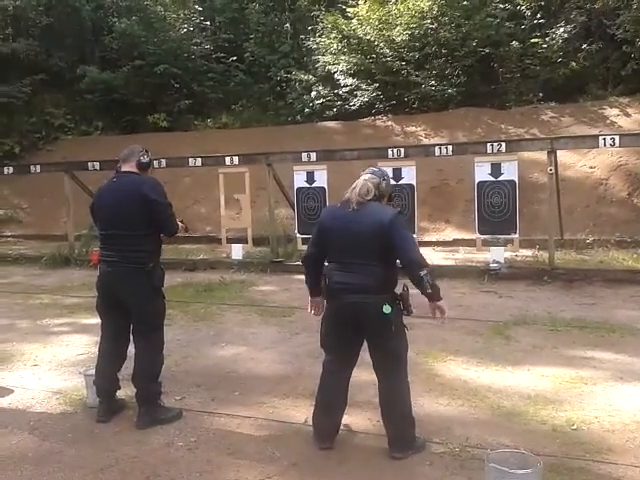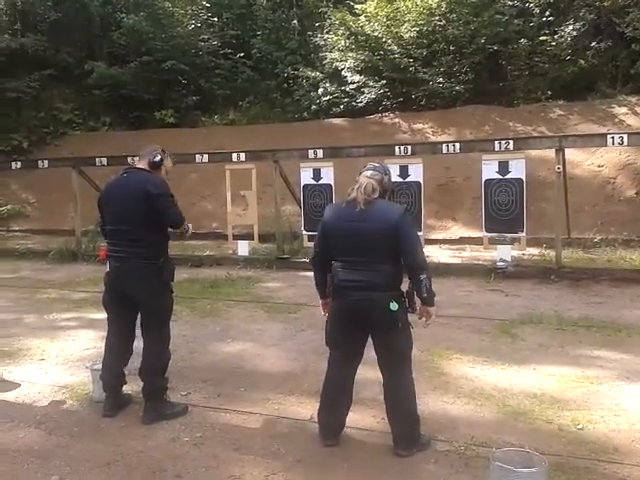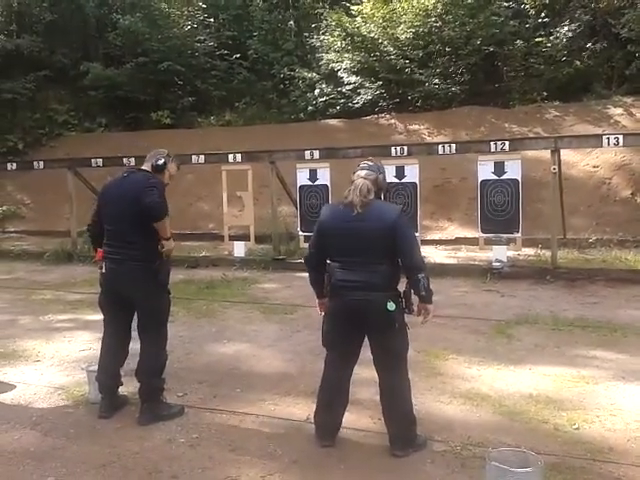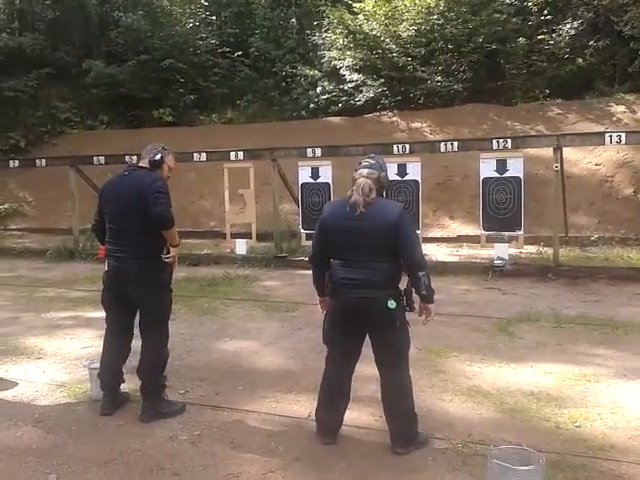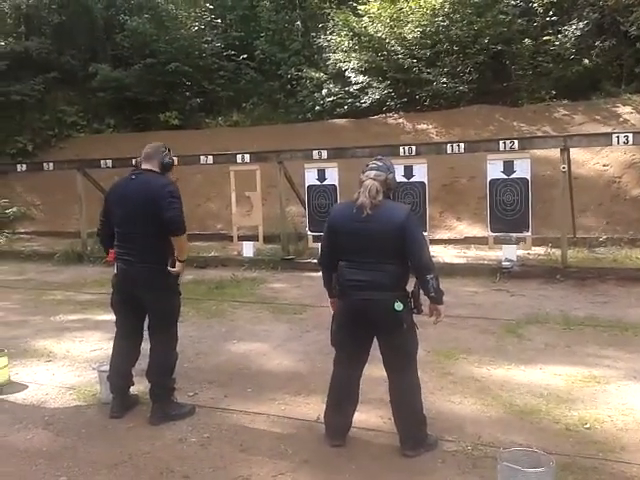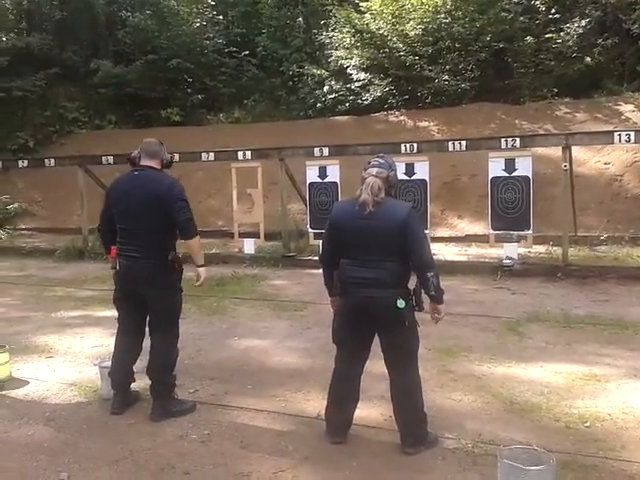
dt=0.4s
person 1, frame 1
left shoulder: (329, 215)
right shoulder: (389, 217)
left elbow: (311, 258)
right elbow: (412, 260)
left wrist: (315, 293)
right wrist: (433, 295)
left hip: (339, 304)
right hip: (379, 306)
left knee: (335, 368)
right knee: (392, 373)
left ankle: (324, 435)
right ankle: (402, 442)
person 1, frame 2
left shoulder: (332, 214)
right shoulder: (396, 215)
left elbow: (319, 259)
right elbow: (415, 262)
left wrist: (325, 295)
right wrist: (426, 299)
left hip: (345, 302)
right hip: (385, 303)
left knee: (340, 366)
right knee: (397, 371)
left ankle: (329, 431)
right ankle: (407, 439)
person 1, frame 3
left shoulder: (329, 214)
right shoulder: (392, 215)
left elbow: (313, 260)
right elbow: (413, 261)
left wrist: (321, 294)
right wrist: (424, 296)
left hip: (342, 303)
right hip: (382, 304)
left knee: (336, 367)
right knee: (393, 372)
left ankle: (325, 432)
right ankle: (403, 440)
person 1, frame 4
left shoulder: (331, 212)
right shoulder: (394, 213)
left elbow: (318, 258)
right elbow: (414, 259)
left wrist: (323, 293)
right wrist: (426, 296)
left hip: (343, 301)
right hip: (383, 301)
left knee: (337, 365)
right knee: (394, 369)
left ankle: (327, 429)
right ankle: (404, 437)
person 1, frame 5
left shoulder: (338, 214)
right shoulder: (401, 214)
left elbow: (326, 260)
right elbow: (421, 261)
left wrist: (333, 293)
right wrist: (435, 297)
left hip: (350, 302)
right hip: (390, 303)
left knee: (345, 367)
right knee: (402, 372)
left ankle: (335, 431)
right ankle: (413, 440)
person 1, frame 6
left shoulder: (340, 211)
right shoulder: (403, 212)
left elbow: (327, 258)
right elbow: (422, 259)
left wrist: (333, 291)
right wrist: (435, 297)
left hip: (352, 300)
right hip: (392, 301)
left knee: (346, 364)
right knee: (404, 369)
left ankle: (336, 428)
right ankle: (414, 437)
person 2, frame 1
left shoulder: (102, 192)
right shoulder: (149, 186)
right elbow: (168, 227)
right wrist: (177, 225)
left hip: (108, 274)
right hip: (141, 276)
left knee: (111, 337)
right knee: (148, 341)
left ankle: (106, 402)
right ankle: (149, 408)
person 2, frame 2
left shoulder: (110, 188)
right shoulder: (153, 183)
left elbow: (106, 229)
right elbow: (172, 218)
right wrist: (185, 226)
left hip: (117, 270)
right hip: (149, 271)
left knee: (118, 332)
right knee: (156, 336)
left ankle: (111, 397)
right ankle: (155, 403)
person 2, frame 3
left shoulder: (110, 187)
right shoulder: (149, 183)
left elbow: (94, 230)
right elbow: (155, 208)
right wrist: (166, 238)
left hip: (112, 271)
right hip: (145, 273)
left knee: (114, 334)
right knee: (153, 338)
left ankle: (108, 399)
right ankle: (151, 404)
person 2, frame 4
left shoulder: (110, 186)
right shoulder: (153, 183)
left elbow: (99, 229)
right elbow: (162, 216)
right wrist: (174, 244)
left hip: (115, 270)
right hip: (148, 271)
left knee: (116, 332)
right knee: (154, 337)
left ankle: (110, 396)
right ankle: (153, 402)
person 2, frame 5
left shoulder: (116, 189)
right shoulder: (164, 187)
left elbow: (104, 233)
right elbow: (175, 225)
right wrist: (181, 258)
left hip: (124, 273)
right hip: (157, 274)
left knee: (125, 335)
right knee: (163, 340)
left ankle: (119, 399)
right ankle: (162, 405)
person 2, frame 6
left shoulder: (116, 186)
right shoulder: (168, 185)
left elbow: (105, 230)
right elbow: (187, 228)
right wrist: (199, 263)
left hip: (126, 270)
right hip: (159, 271)
left knee: (127, 331)
right knee: (164, 336)
left ankle: (120, 395)
right ankle: (163, 401)
